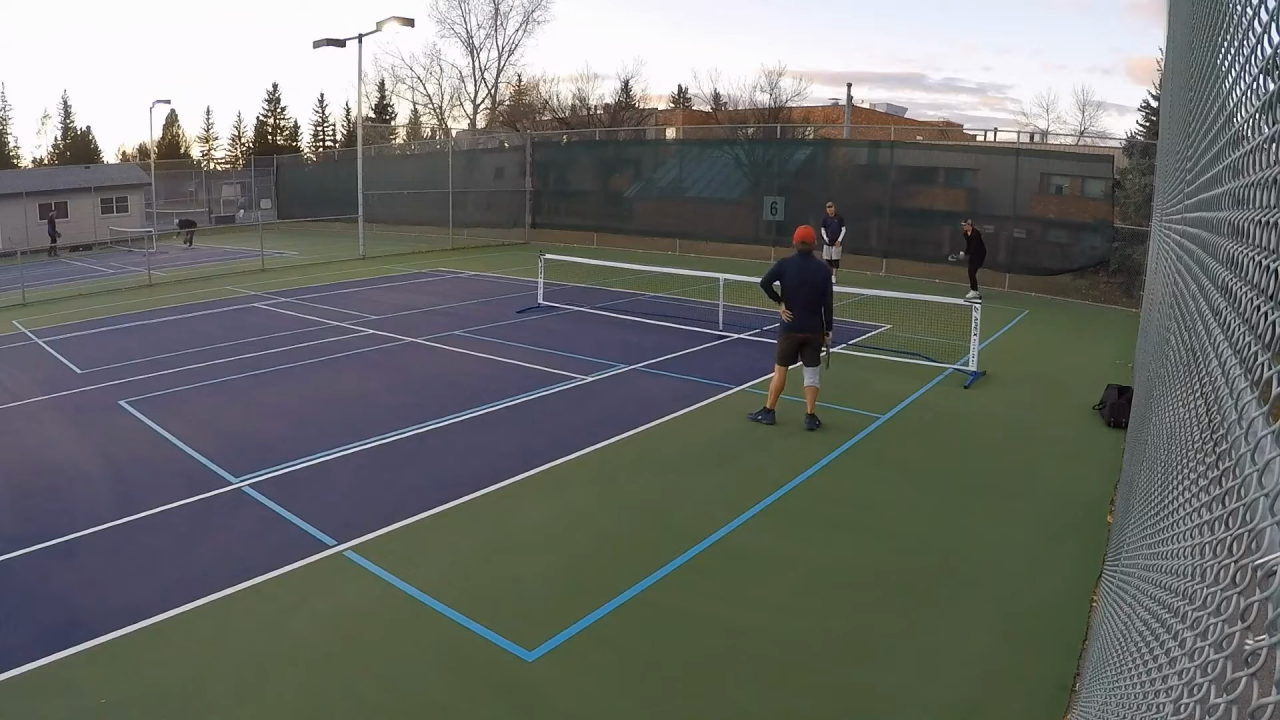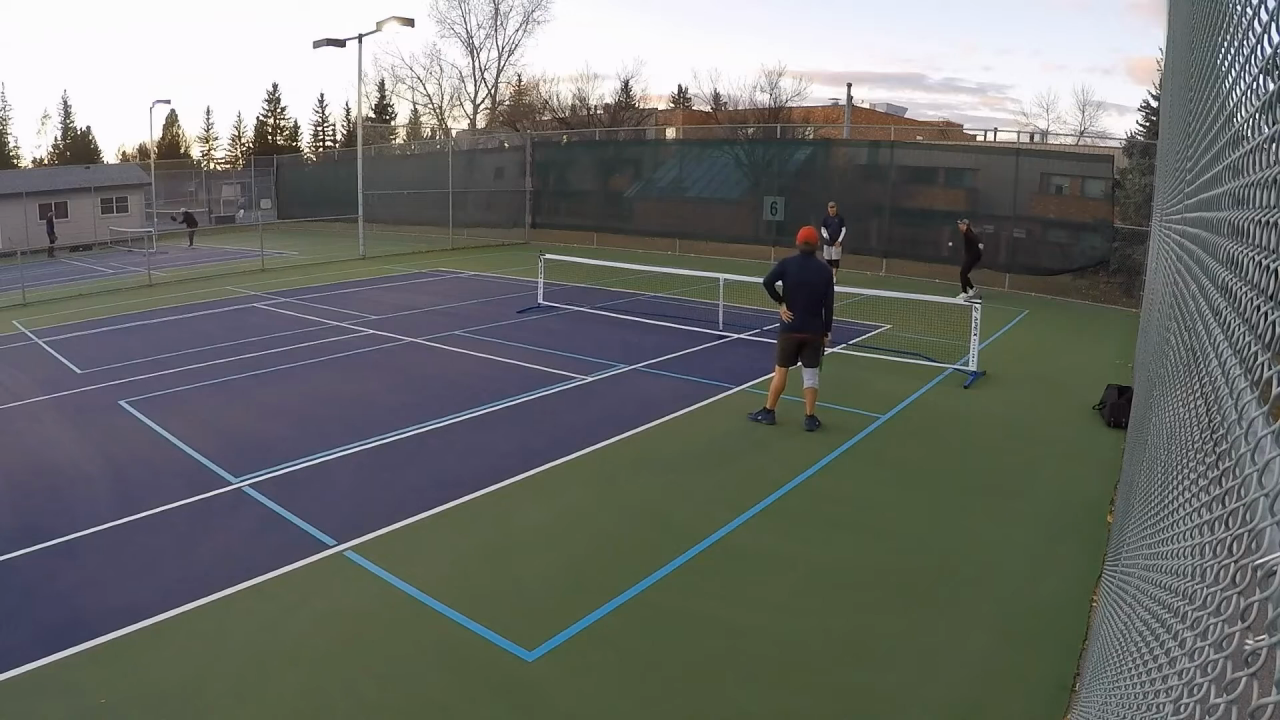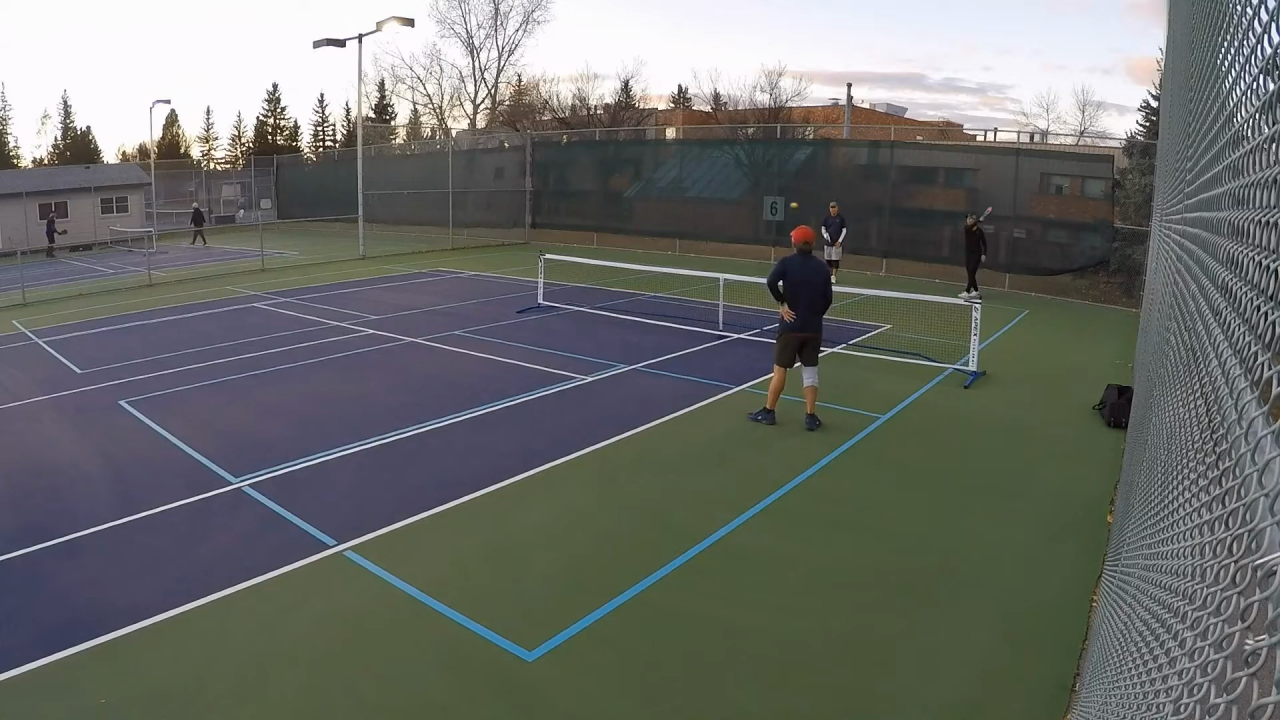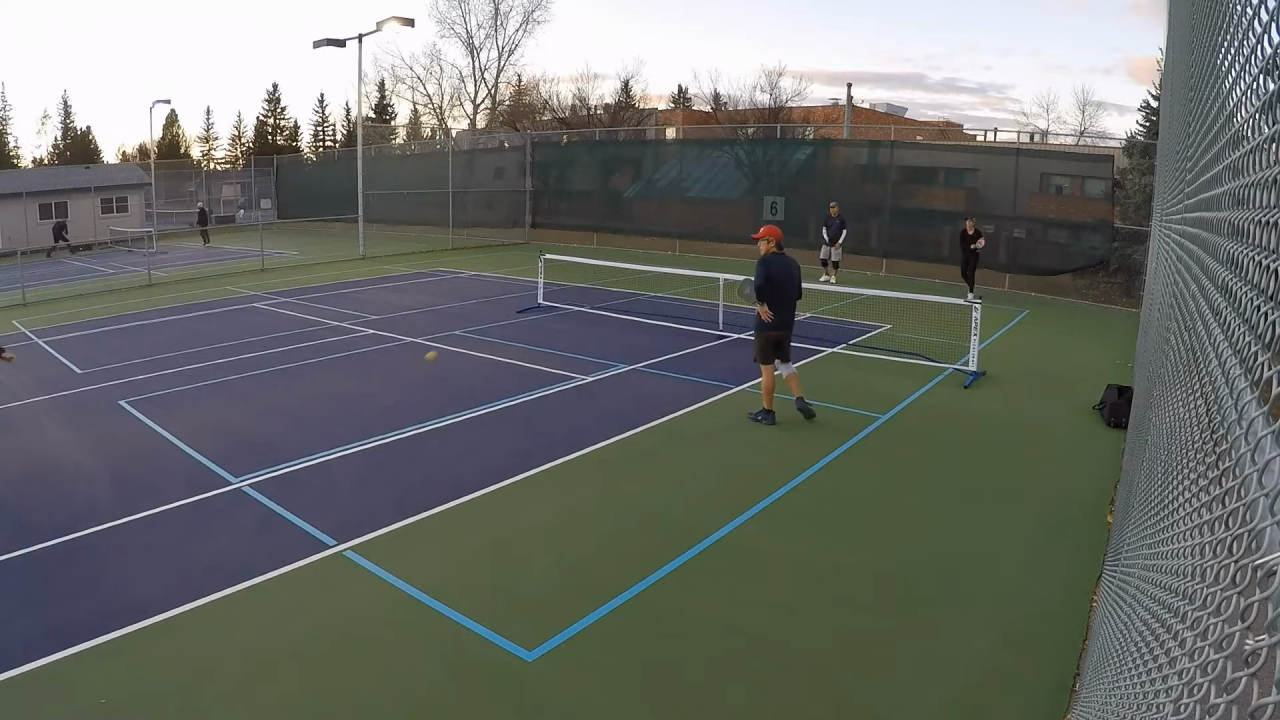
dt=0.5s
person 1, frame 1
left shoulder: (785, 264)
right shoulder: (822, 268)
left elbow: (765, 282)
right elbow: (828, 302)
left wrist: (779, 302)
right wrist: (828, 329)
left hip: (790, 328)
right hip: (814, 330)
left knee: (780, 370)
right knee: (811, 373)
left ankle: (768, 412)
right ankle: (810, 416)
person 1, frame 2
left shoulder: (787, 264)
right shoulder: (824, 270)
left elbow: (768, 282)
right elbow: (829, 305)
left wrist: (781, 302)
right wrist: (827, 331)
left hip: (790, 328)
right hip: (814, 331)
left knee: (781, 371)
right knee: (811, 374)
left ankle: (768, 412)
right ankle: (810, 417)
person 1, frame 3
left shoulder: (787, 263)
right shoulder: (822, 267)
left elbow: (771, 282)
right elbow: (828, 299)
left wrist: (782, 303)
left hip: (790, 327)
right hip: (813, 328)
left knee: (780, 370)
right knee: (810, 372)
left ankle: (768, 412)
right ankle: (810, 416)
person 1, frame 4
left shoulder: (765, 261)
right shoulder: (793, 264)
left elbow: (759, 285)
right elbow: (797, 294)
left wrist: (761, 303)
left hip: (767, 324)
right hip: (786, 324)
left knee: (767, 368)
right knee: (785, 364)
left ankle: (767, 412)
right ankle: (801, 401)
